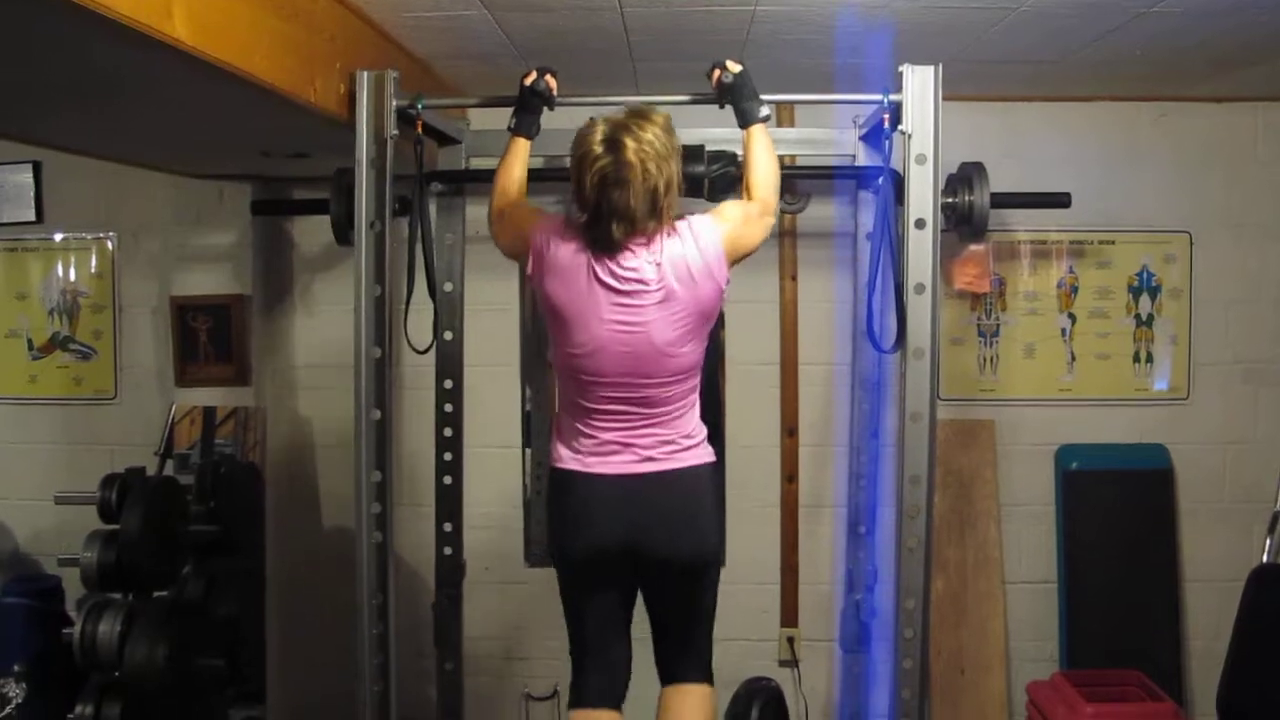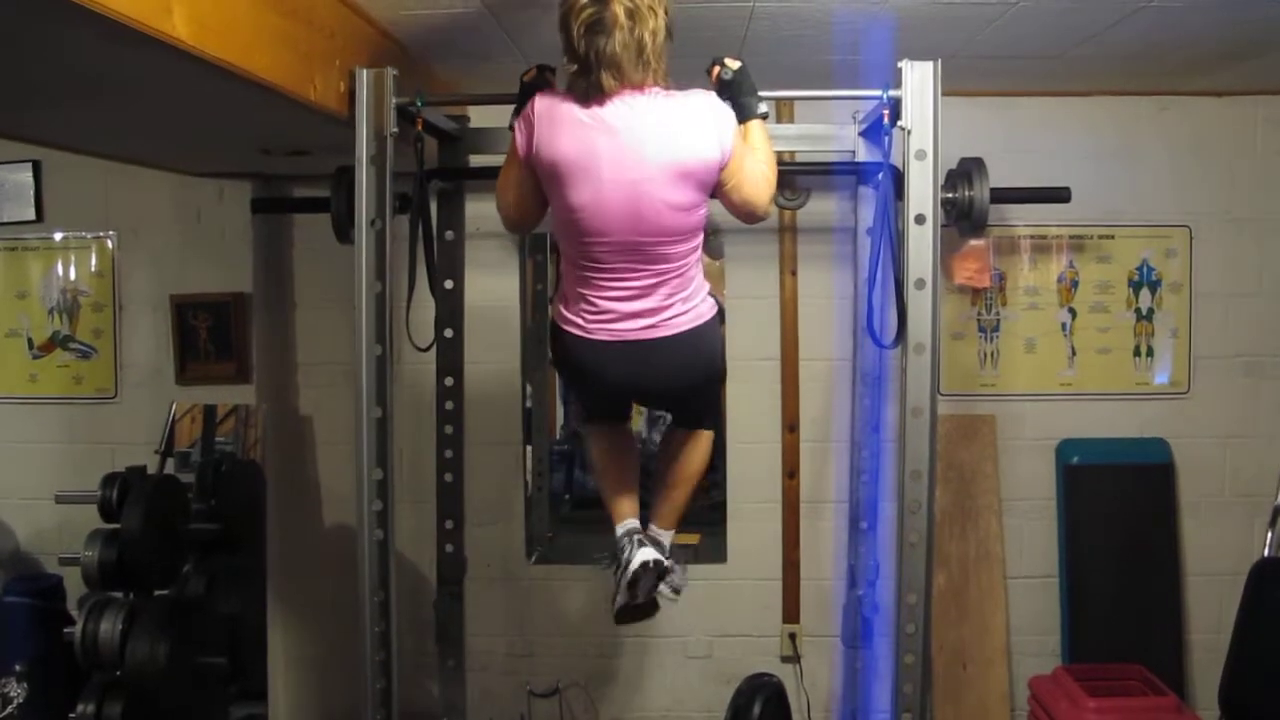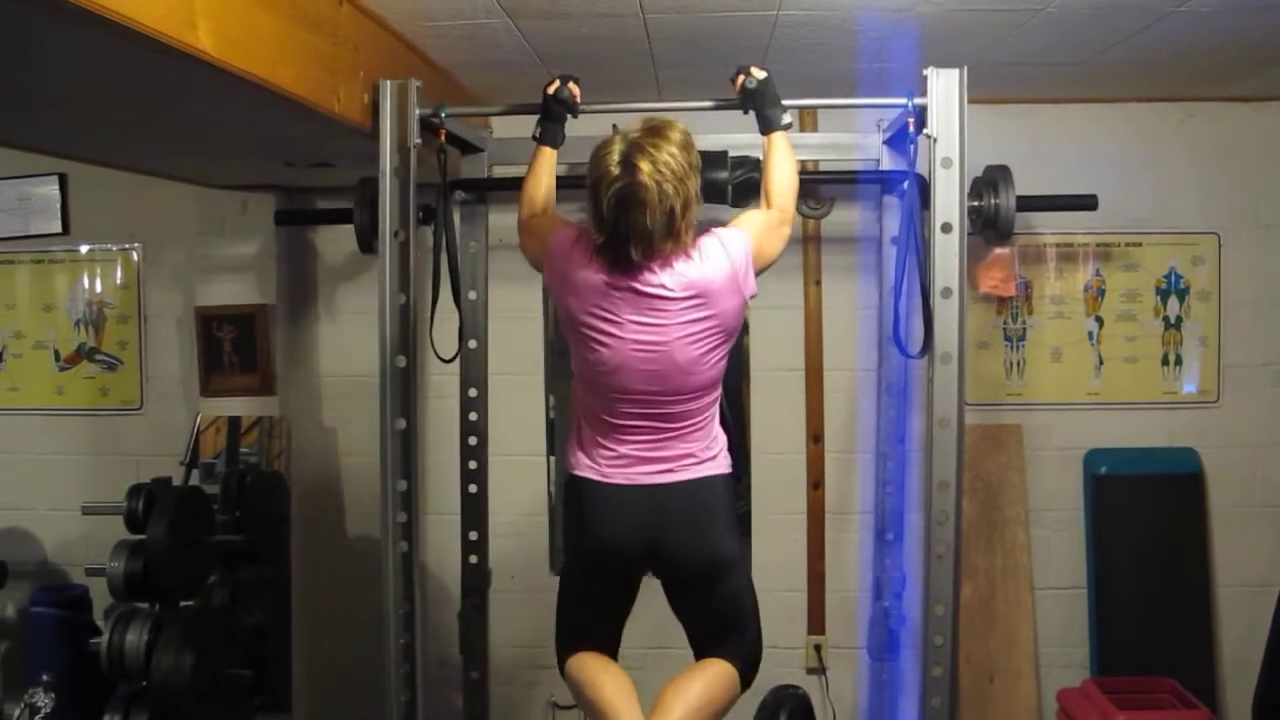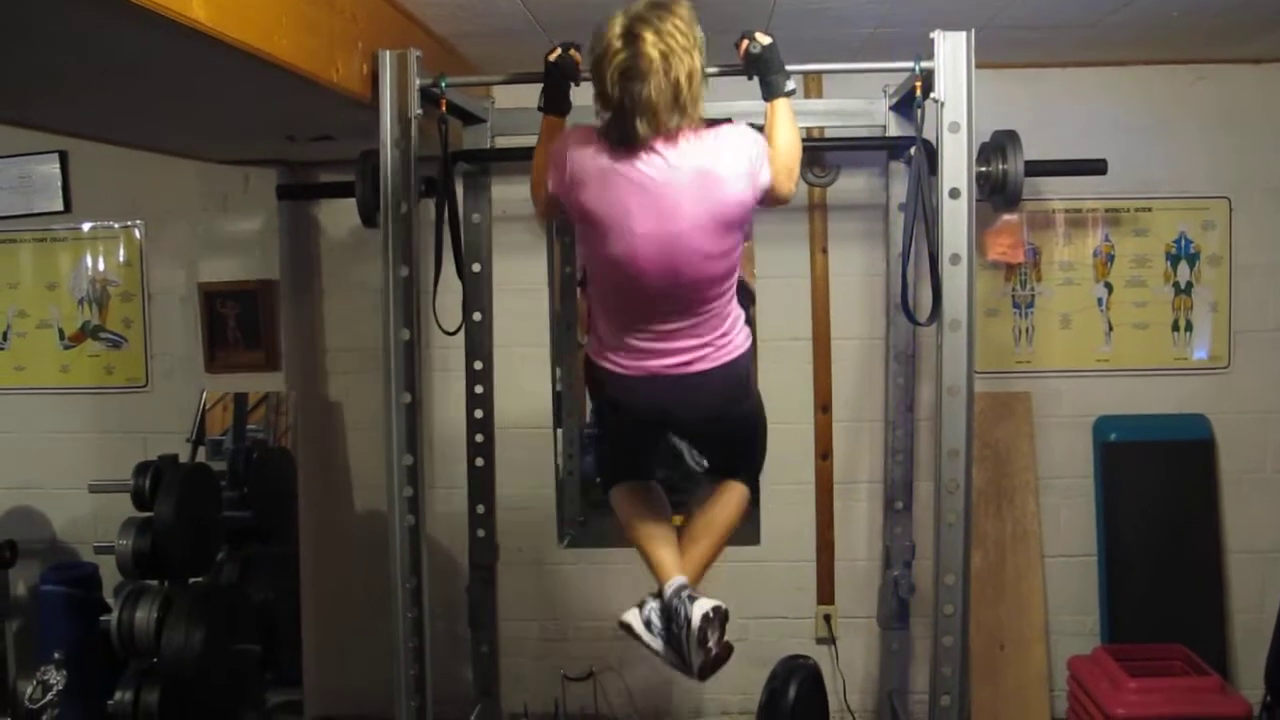
dt=1s
person 1, frame 1
left shoulder: (555, 254)
right shoulder: (700, 249)
left elbow: (502, 218)
right elbow: (763, 205)
left wrist: (524, 121)
right wrist: (751, 110)
left hip: (584, 497)
right hip: (682, 495)
right knee: (687, 665)
person 1, frame 2
left shoulder: (545, 117)
right shoulder: (702, 115)
left elbow: (516, 218)
right elbow: (756, 204)
right wrist: (749, 106)
left hip: (584, 345)
right hip: (685, 342)
left knee: (603, 413)
right knee: (699, 413)
left ankle: (629, 534)
right ankle: (657, 541)
person 1, frame 3
left shoulder: (573, 270)
right shoulder: (723, 267)
left elbow: (530, 219)
right elbow: (780, 211)
left wrist: (550, 129)
right wrist: (771, 116)
left hip: (599, 503)
right hip: (696, 503)
left knee: (582, 647)
right knee: (733, 650)
person 1, frame 4
left shoulder: (580, 160)
right shoulder: (735, 153)
left elbow: (544, 201)
right elbow: (785, 181)
left wrist: (555, 100)
right wrist: (776, 83)
left hip: (619, 378)
right hip: (718, 376)
left knee: (624, 473)
right knee: (738, 468)
left ankle: (674, 589)
right ankle: (682, 597)
